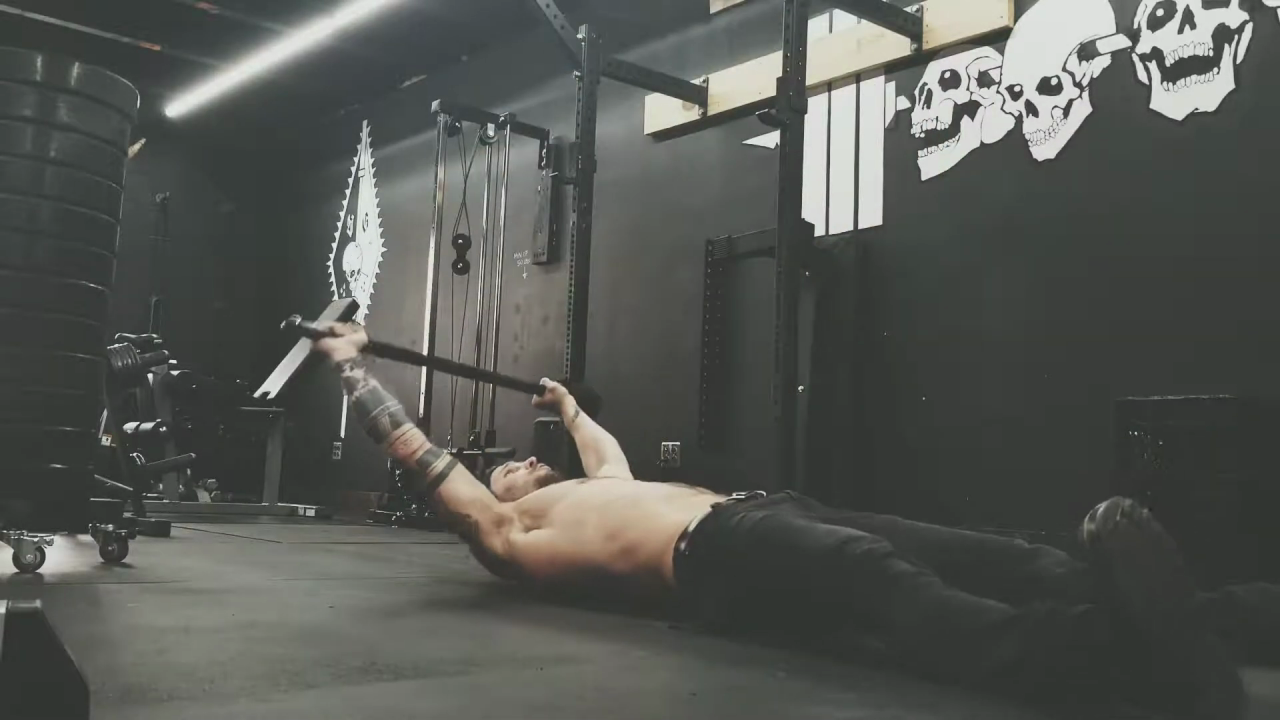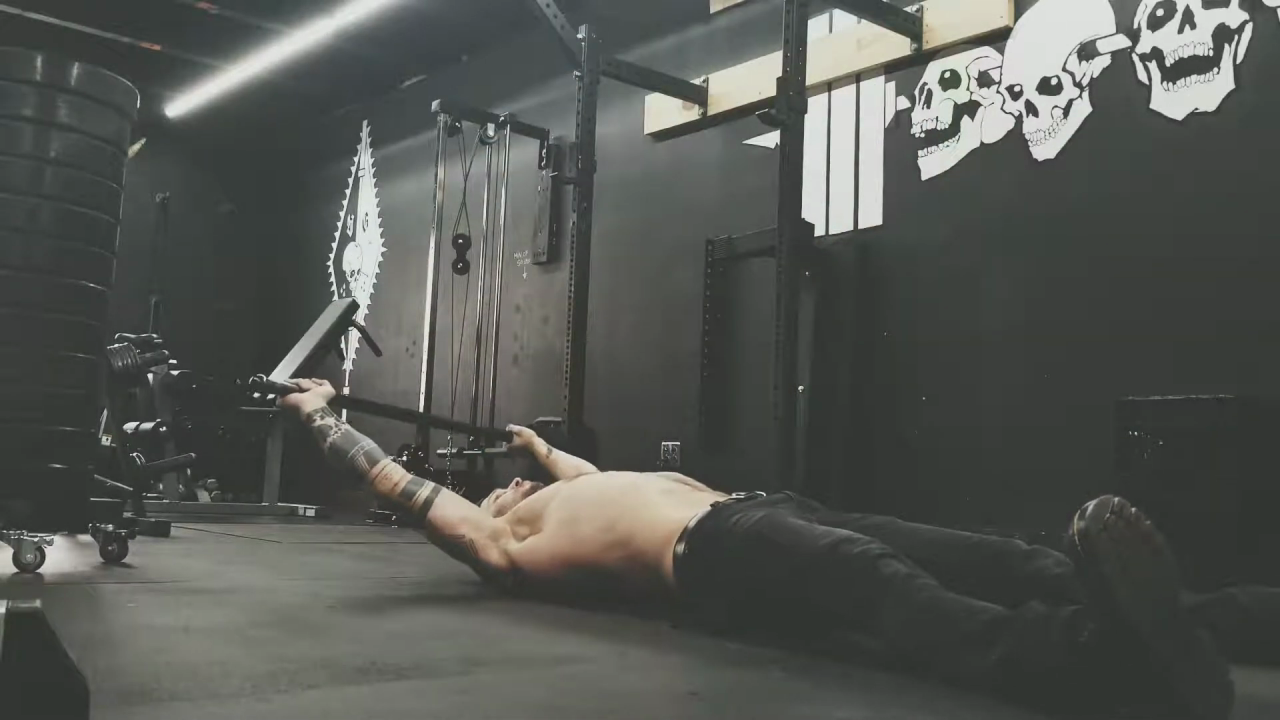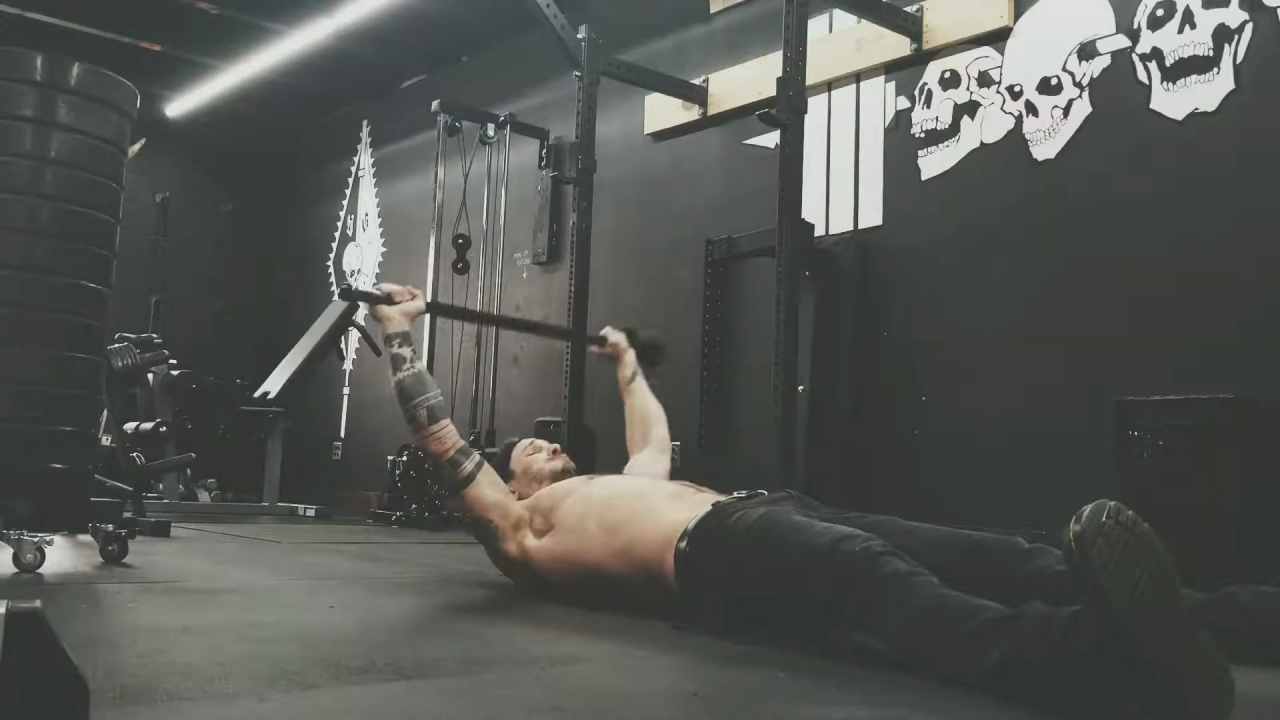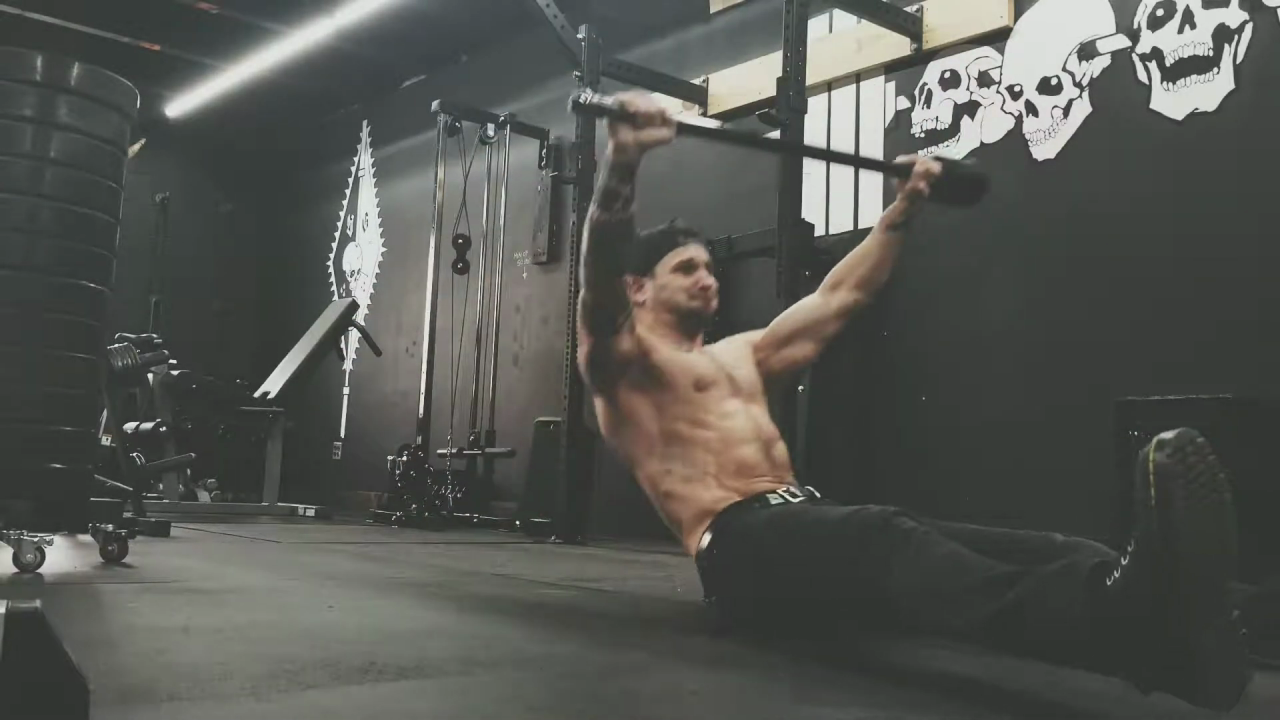
dt=0.5s
person 1, frame 1
left shoulder: (591, 498)
right shoulder: (510, 533)
left elbow: (615, 457)
right elbow: (423, 458)
left wrist: (569, 409)
right wrist: (353, 366)
left hip: (757, 512)
right hip: (713, 552)
left knee: (987, 557)
right knee: (889, 587)
left ankle: (1158, 623)
right ankle: (1120, 641)
person 1, frame 2
left shoulder: (559, 500)
right shoulder: (507, 545)
right elbow: (409, 490)
left wrist: (538, 445)
right wrist: (325, 420)
left hip: (754, 511)
right hip: (713, 551)
left knee: (987, 558)
right knee: (889, 591)
left ankle: (1167, 620)
person 1, frame 3
left shoulder: (612, 490)
right shoulder: (523, 533)
left elbow: (655, 445)
right elbow: (449, 452)
left wrist: (626, 365)
right wrist: (401, 340)
left hip: (763, 510)
right hip: (717, 548)
left knee: (980, 557)
right knee: (887, 586)
left ankle: (1165, 617)
right ankle: (1094, 646)
person 1, frame 4
left shoulder: (741, 352)
right shoulder: (623, 362)
left elbow: (844, 292)
right elbow: (599, 287)
left wrist: (903, 203)
right wrist: (625, 155)
left hip: (811, 525)
right hip: (741, 548)
left knee: (1027, 551)
right knee: (887, 543)
left ankle: (1177, 620)
right ankle: (1123, 614)
